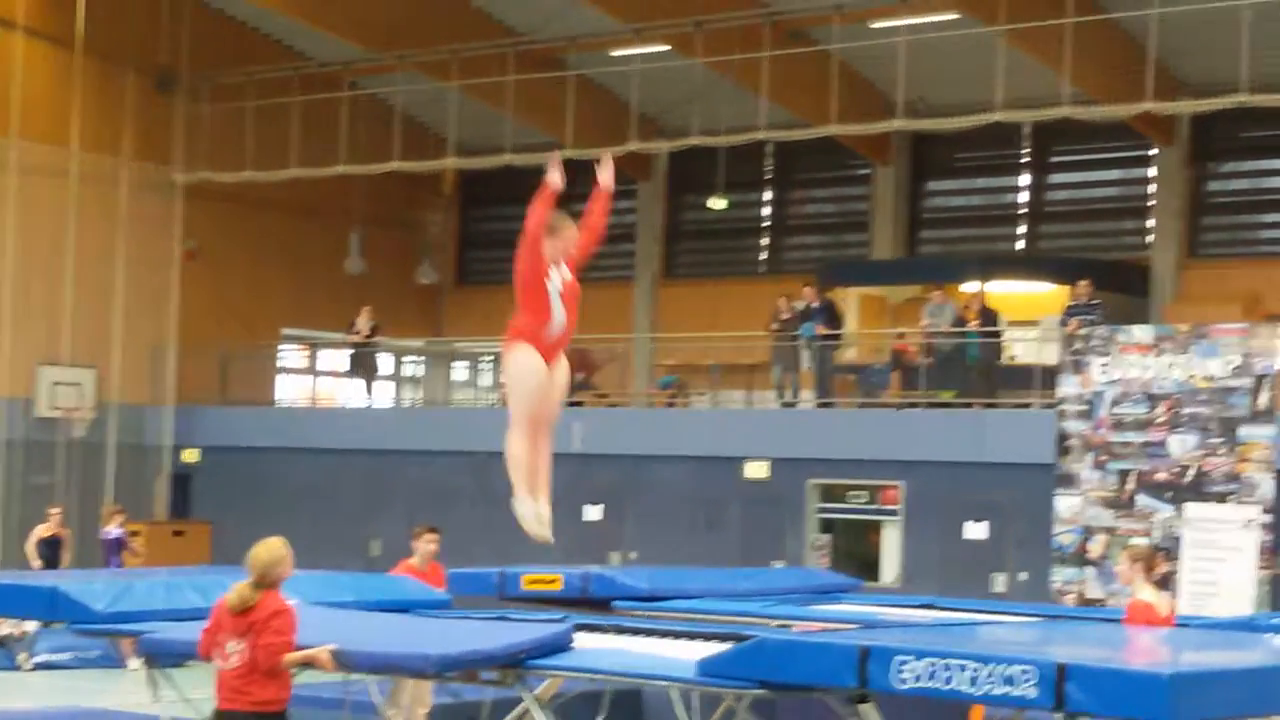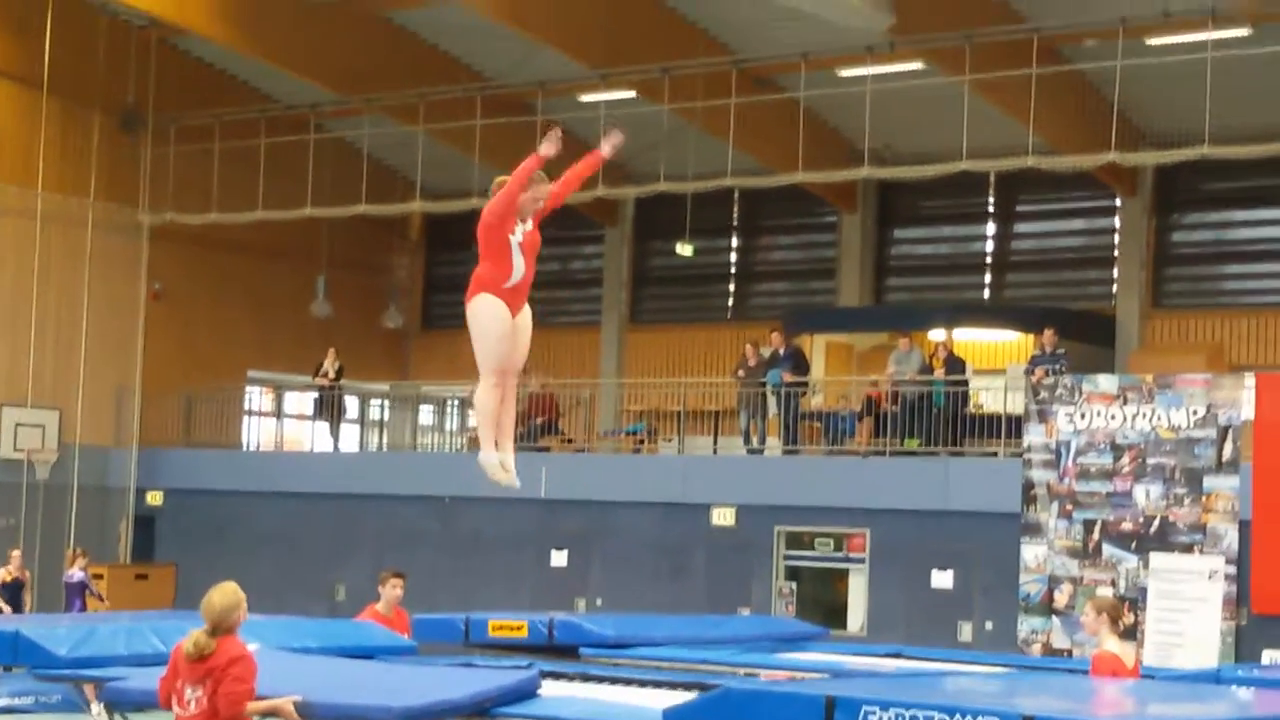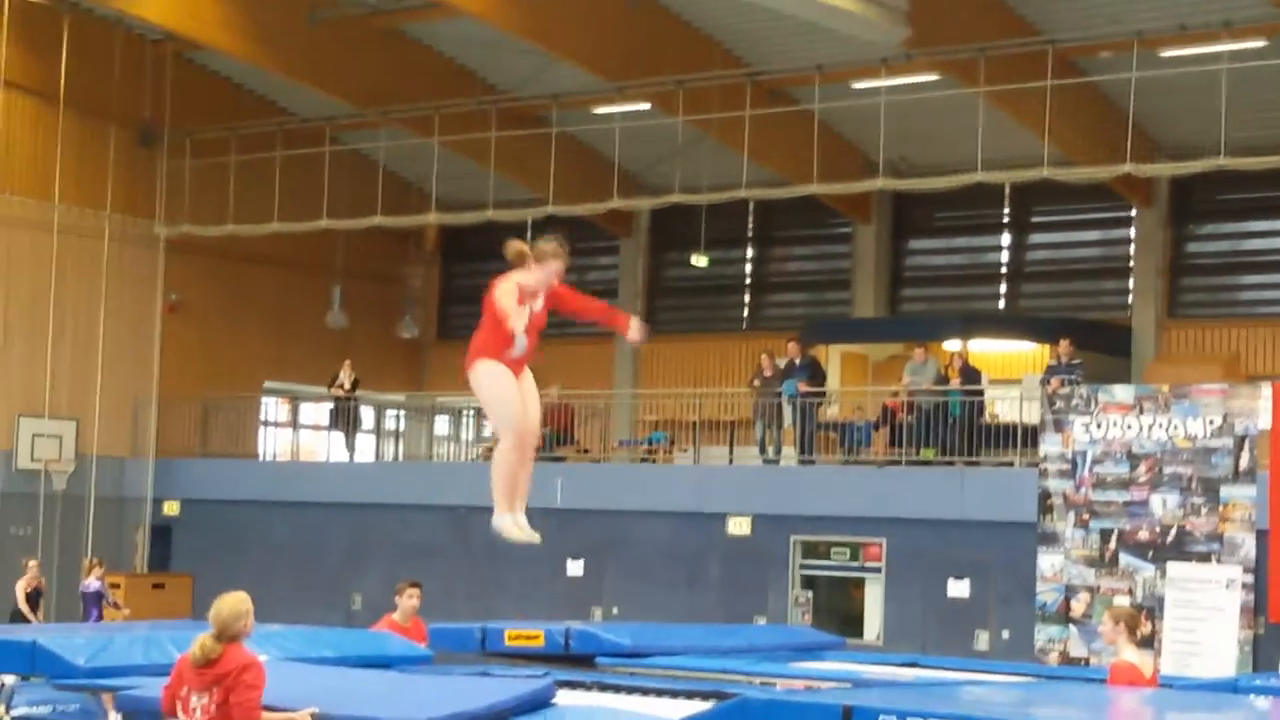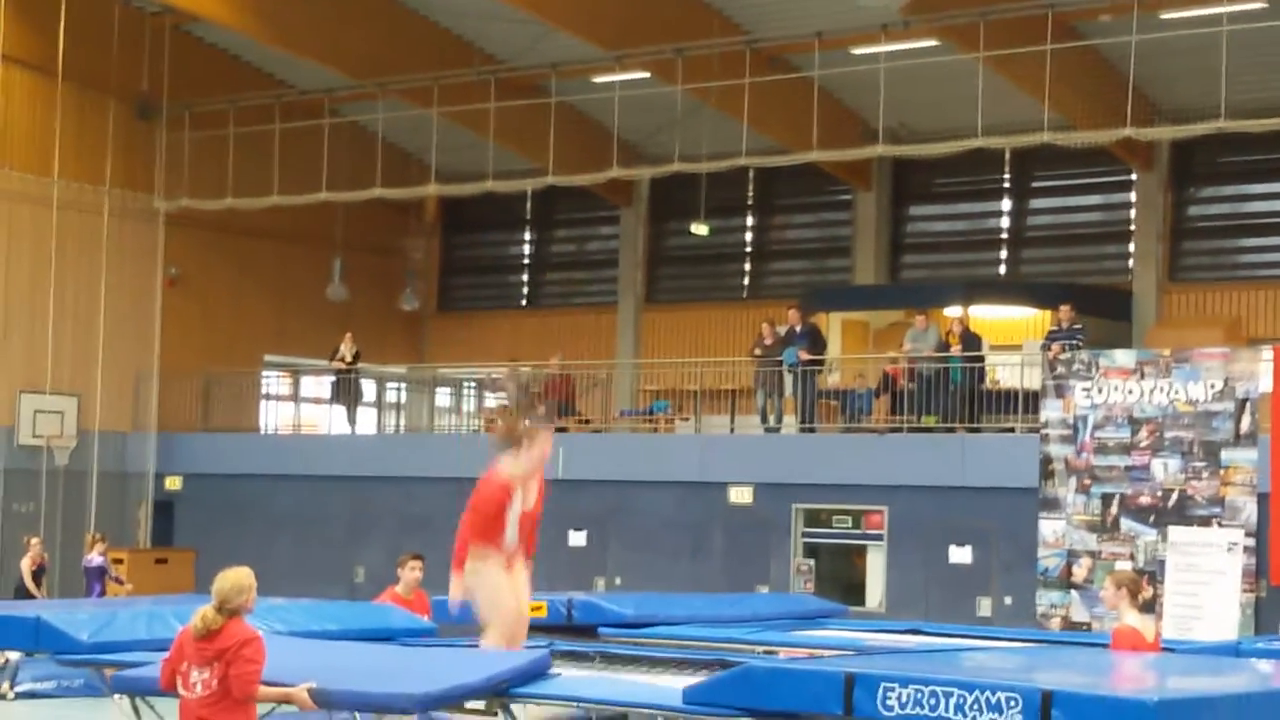
dt=0.3s
person 1, frame 1
left shoulder: (566, 263)
right shoulder: (530, 263)
left elbow: (594, 229)
right elbow: (532, 231)
left wrist: (604, 189)
right wrist: (550, 189)
left hip: (555, 354)
right hip: (525, 348)
left knee: (543, 430)
right knee: (524, 426)
left ankle: (541, 500)
right ankle: (524, 498)
person 1, frame 2
left shoulder: (533, 215)
right shoulder: (496, 214)
left elbow: (568, 184)
right elbow: (511, 192)
left wrist: (601, 154)
right wrist: (539, 157)
left hip: (517, 302)
right hip: (488, 298)
left knee: (509, 379)
right knee: (492, 375)
left ankle: (506, 452)
right ankle: (488, 449)
person 1, frame 3
left shoulder: (548, 290)
right shoulder: (506, 287)
left elbow: (585, 306)
right elbow: (504, 304)
left wrist: (623, 323)
right wrist: (512, 316)
left hip: (517, 368)
right hip: (488, 363)
left knee: (529, 439)
right knee: (514, 437)
left ankle: (518, 514)
right ankle: (503, 513)
person 1, frame 4
left shoulder: (536, 478)
right shoulder: (497, 483)
right elbow: (469, 525)
left wrist: (527, 559)
right wrist: (457, 574)
left hip: (511, 557)
right hip: (483, 558)
left knee: (520, 623)
right knee: (508, 622)
